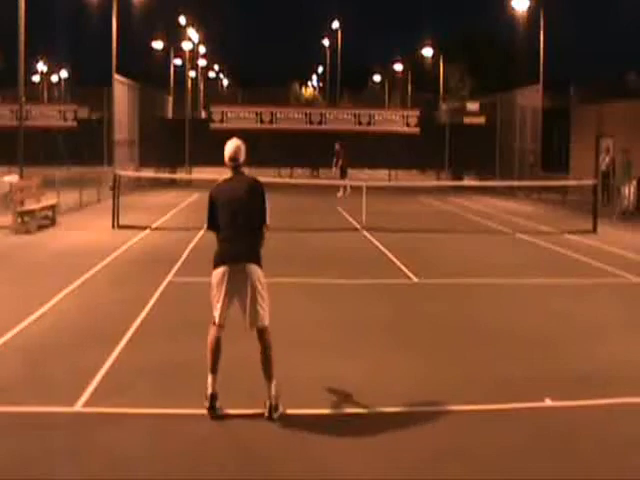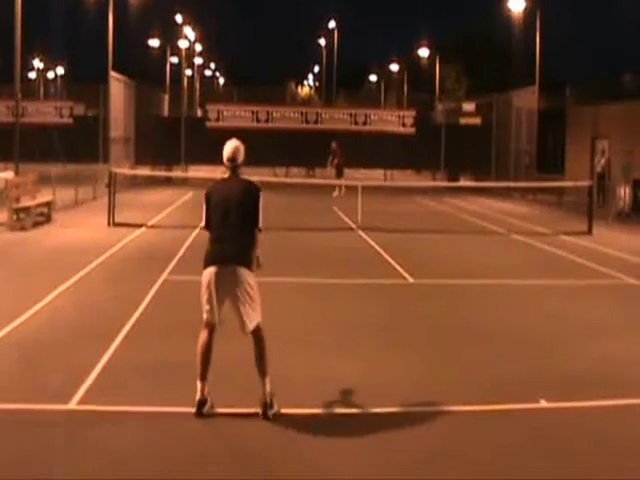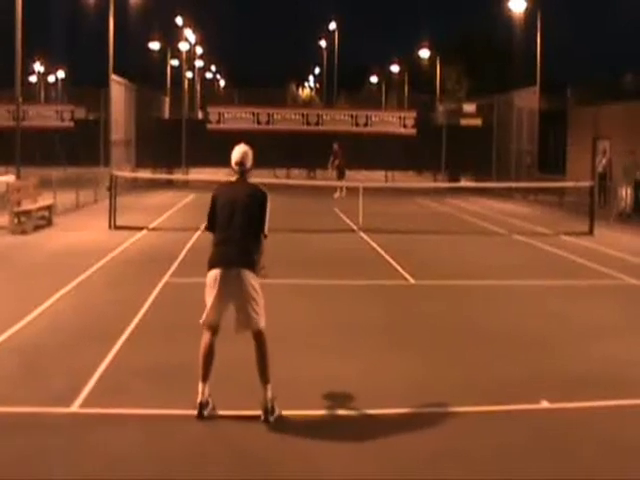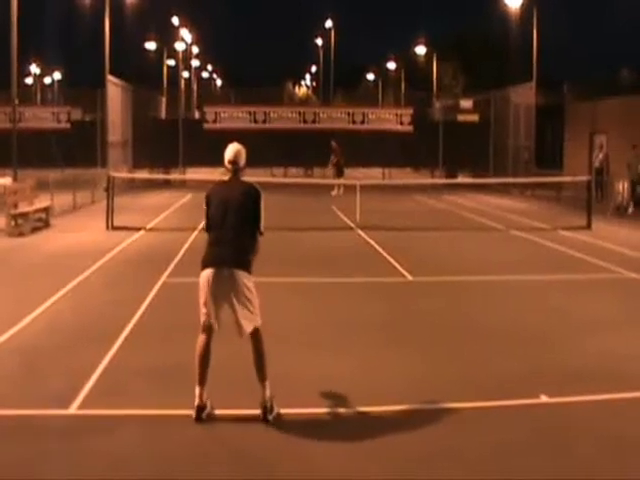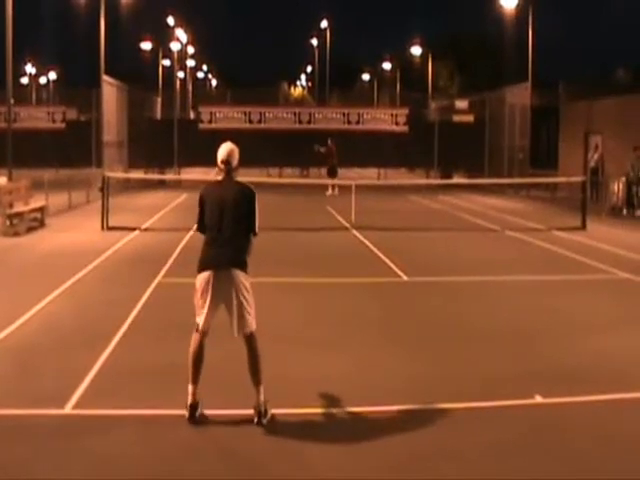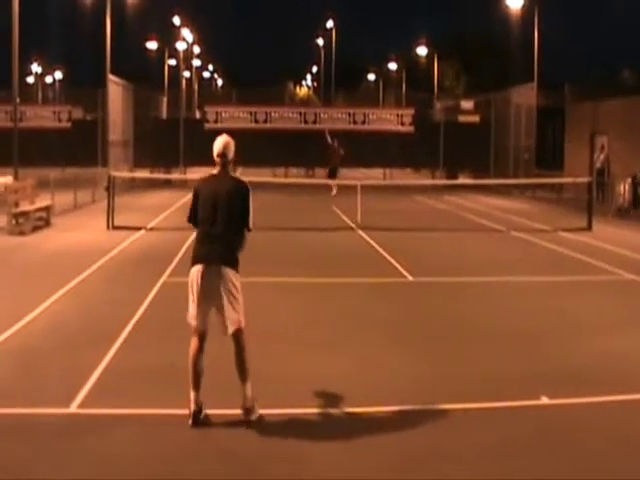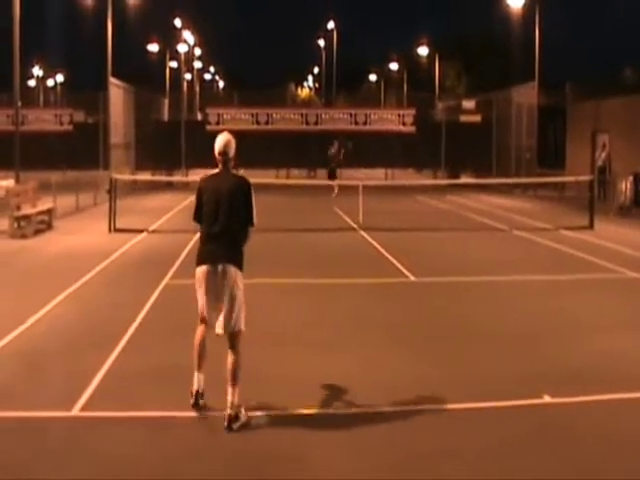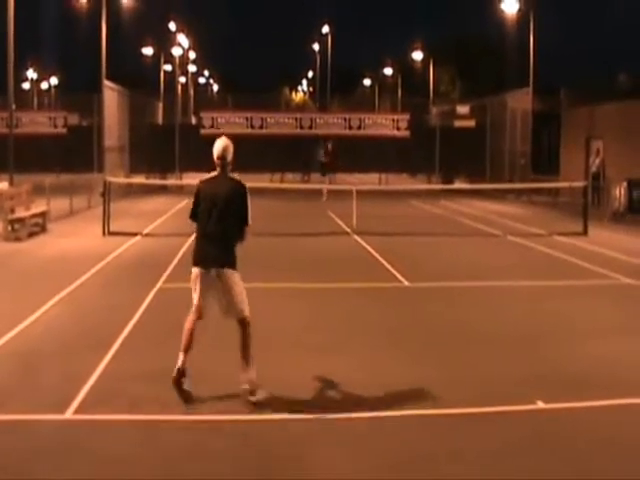
dt=0.3s
person 1, frame 1
left shoulder: (216, 192)
right shoulder: (255, 186)
left elbow: (215, 230)
right elbow: (262, 229)
left hip: (222, 263)
right hip: (250, 263)
left knee: (217, 324)
right knee: (262, 330)
left ankle: (211, 388)
right ankle: (272, 398)
person 1, frame 2
left shoulder: (211, 191)
right shoulder: (252, 190)
right elbow: (254, 232)
right wrist: (252, 259)
left hip: (213, 263)
right hip: (240, 264)
left knee: (208, 327)
right knee: (256, 328)
left ankle: (201, 394)
right ankle: (266, 395)
person 1, frame 3
left shoulder: (219, 192)
right shoulder: (259, 194)
left elbow: (212, 230)
right elbow: (260, 238)
right wrist: (255, 263)
left hip: (217, 266)
right hip: (245, 268)
left knee: (210, 330)
right knee: (259, 333)
left ankle: (203, 396)
right ankle: (268, 401)
person 1, frame 4
left shoulder: (213, 192)
right shoulder: (253, 192)
right elbow: (255, 237)
right wrist: (248, 263)
left hip: (210, 265)
right hip: (238, 267)
left knee: (206, 331)
right knee: (255, 332)
left ankle: (200, 400)
right ankle: (266, 400)
person 1, frame 5
left shoulder: (206, 192)
right shoulder: (247, 193)
right elbow: (250, 238)
left hip: (207, 266)
right hip: (235, 269)
left knee: (200, 331)
right knee: (250, 336)
left ankle: (192, 399)
right ankle: (260, 404)
person 1, frame 6
left shoulder: (201, 186)
right shoulder: (241, 187)
left elbow: (196, 225)
right elbow: (243, 235)
left hip: (200, 262)
right hip: (226, 264)
left knee: (198, 335)
right knee: (237, 332)
left ankle: (195, 405)
right ankle: (247, 400)
person 1, frame 7
left shoulder: (204, 184)
right shoulder: (242, 185)
left elbow: (200, 222)
right elbow: (247, 231)
left hip: (205, 260)
right hip: (230, 263)
left knee: (204, 322)
right knee: (233, 336)
left ankle: (198, 386)
right ankle: (232, 408)
person 1, frame 8
left shoulder: (202, 186)
right shoulder: (238, 188)
left elbow: (197, 223)
right elbow: (242, 234)
left hip: (200, 260)
right hip: (225, 262)
left knee: (195, 313)
right knee: (243, 320)
left ankle: (181, 368)
right ankle: (249, 383)
